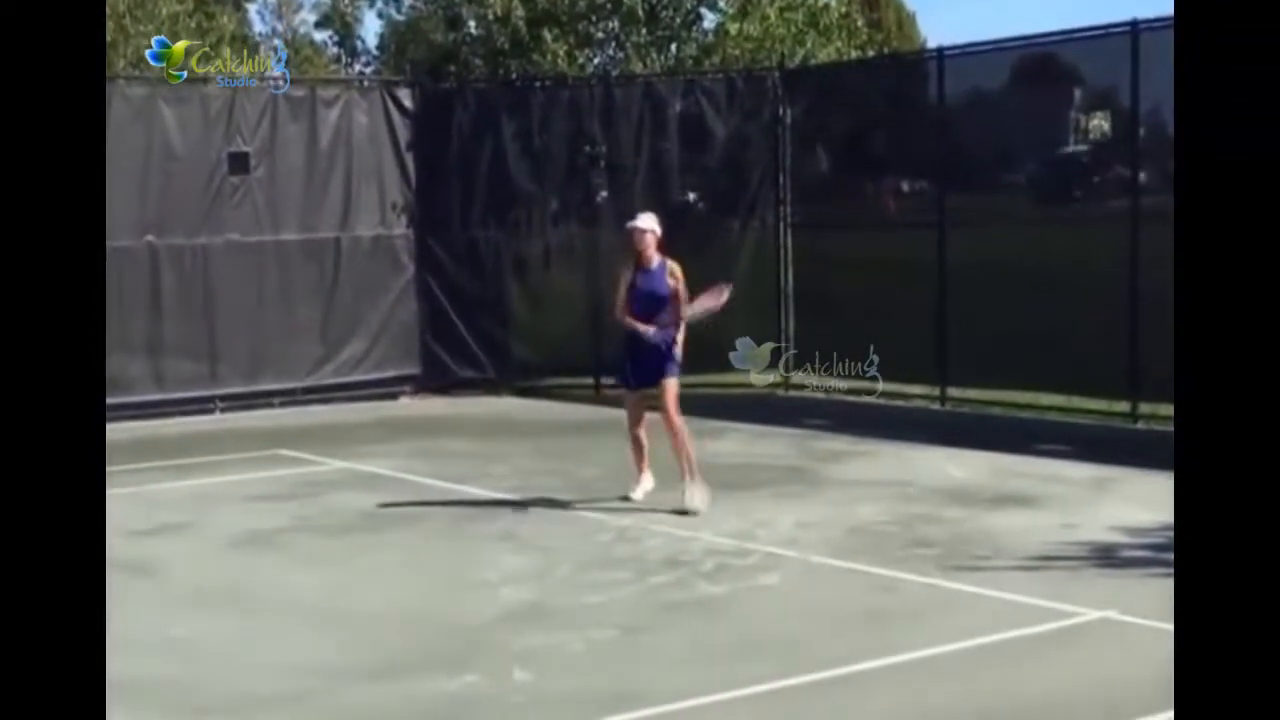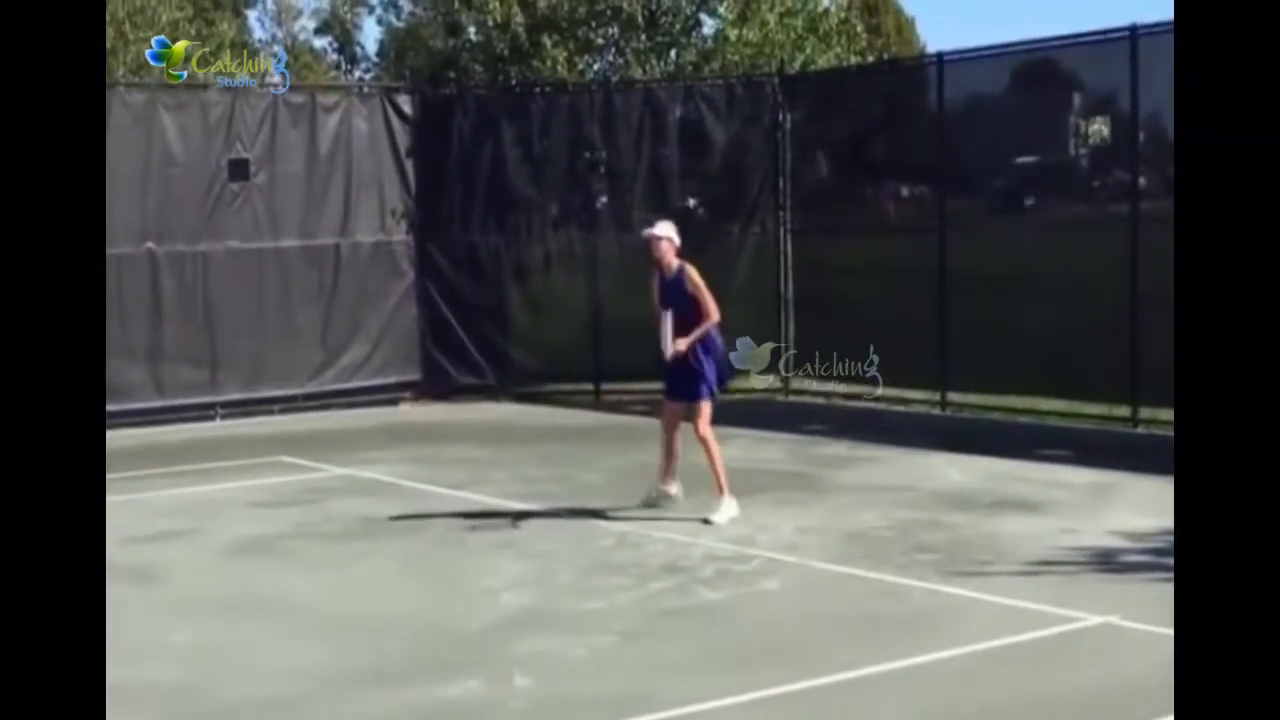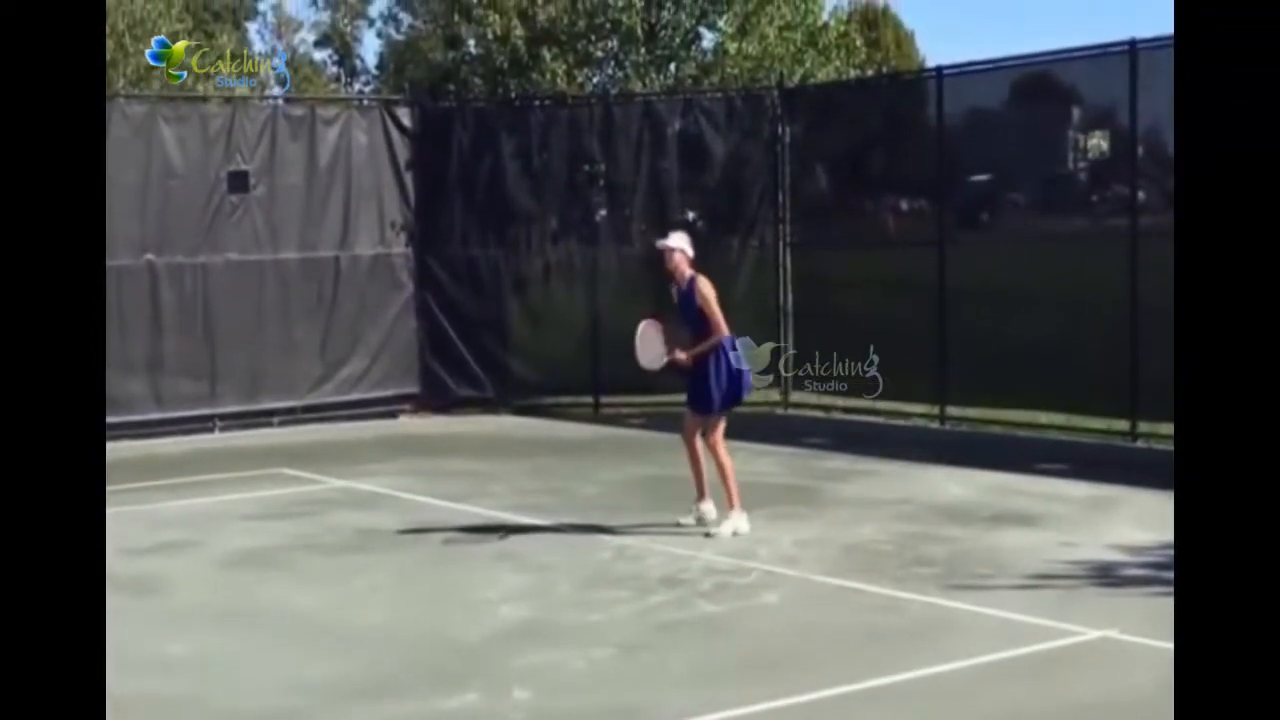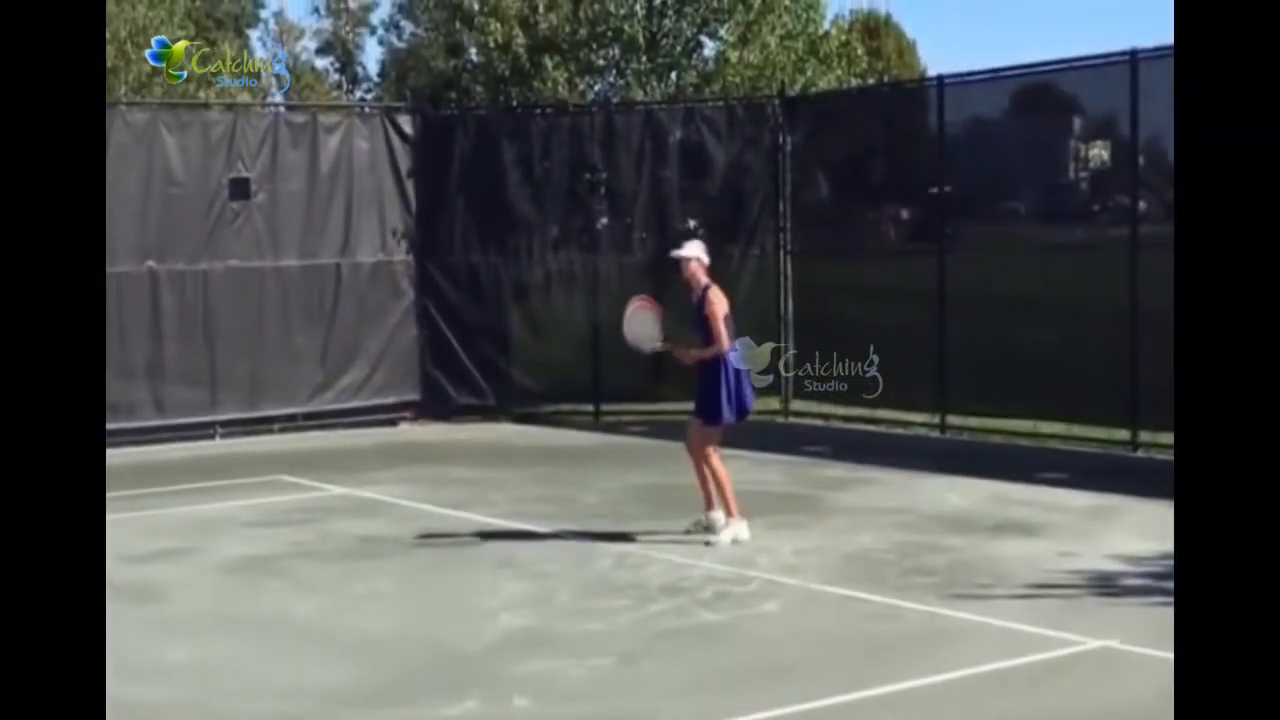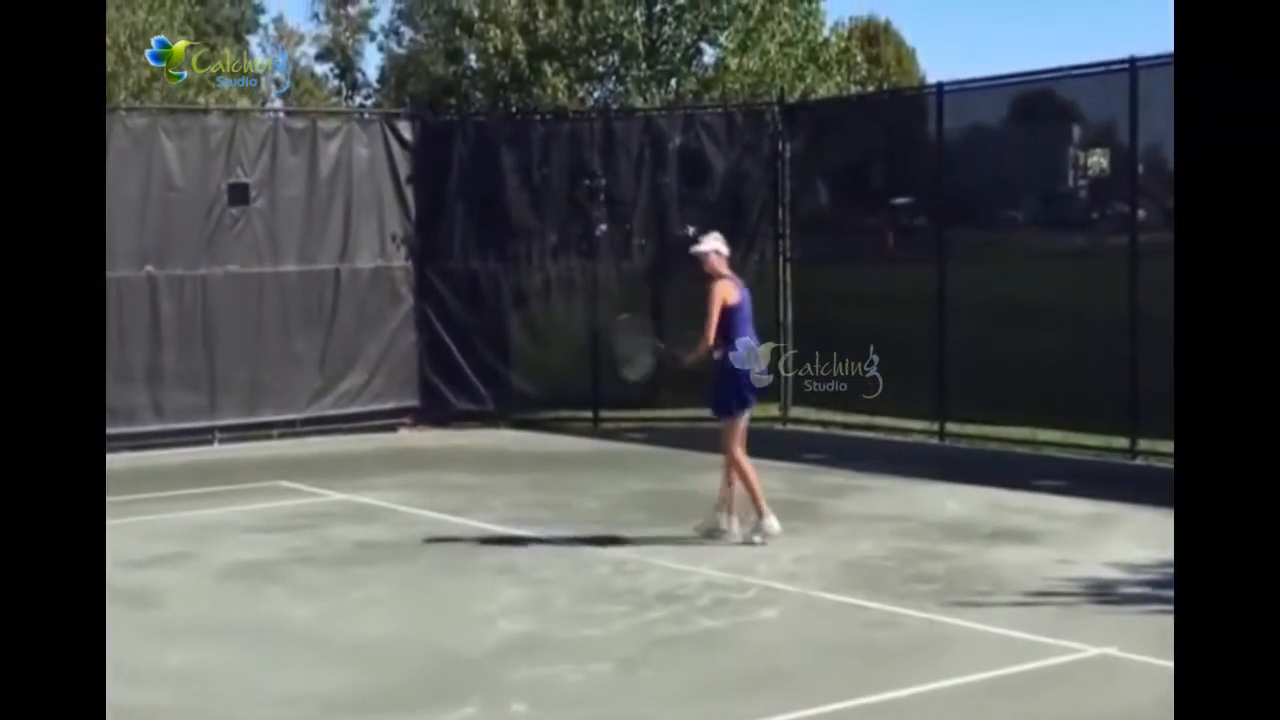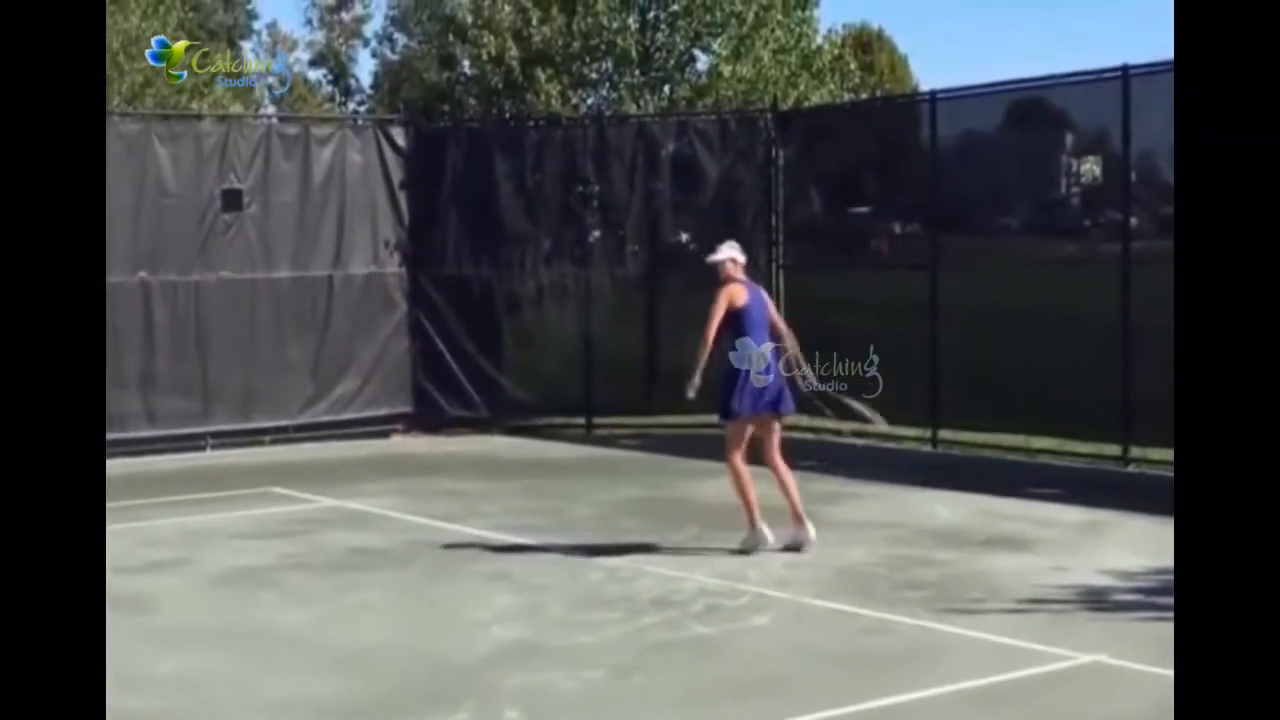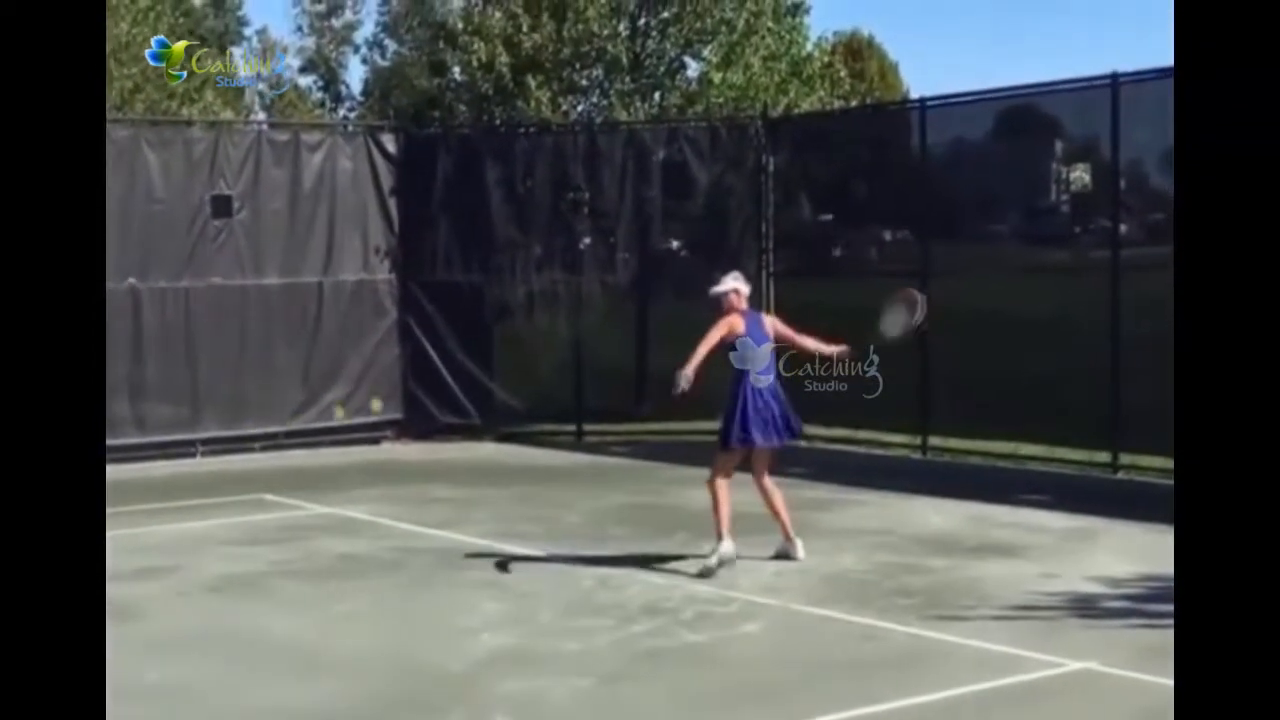
dt=0.3s
person 1, frame 1
left shoulder: (671, 269)
right shoulder: (629, 270)
left elbow: (683, 309)
right elbow: (619, 311)
left wrist: (679, 338)
right wrist: (640, 328)
left hip: (664, 346)
right hip: (637, 346)
left knee: (669, 411)
right knee: (635, 419)
left ankle: (692, 481)
right ankle: (644, 475)
person 1, frame 2
left shoulder: (689, 274)
right shoulder: (657, 279)
left elbow: (713, 316)
left wrist: (688, 341)
right wrist: (669, 344)
left hip: (702, 353)
right hip: (678, 357)
left knee: (702, 430)
right knee: (669, 425)
left ankle: (727, 500)
right ankle: (668, 484)
person 1, frame 3
left shoulder: (700, 285)
right shoulder: (676, 288)
left elbow: (722, 331)
left wrist: (693, 353)
right wrist: (684, 353)
left hip: (719, 364)
right hip: (702, 365)
left knee: (714, 441)
right knee: (689, 436)
left ankle: (737, 515)
right ankle: (704, 505)
person 1, frame 4
left shoulder: (712, 296)
right shoulder: (696, 295)
left elbow: (723, 345)
left wrist: (694, 355)
right wrist: (692, 354)
left hip: (724, 374)
right hip: (712, 374)
left knee: (708, 452)
right knee: (693, 445)
left ankle: (736, 523)
right ankle: (713, 513)
person 1, frame 5
left shoulder: (719, 286)
right shoulder: (736, 284)
left elbow: (709, 337)
left wrist: (694, 356)
right wrist: (719, 352)
left hip: (736, 367)
right hip: (747, 364)
left knee: (733, 448)
right knee: (732, 445)
left ankle: (765, 517)
right ankle: (723, 516)
person 1, frame 6
left shoulder: (728, 290)
right shoulder: (760, 292)
left elbow: (709, 335)
right elbow: (784, 332)
left wrist: (697, 375)
left hip: (746, 371)
right hip: (769, 371)
left knee: (734, 456)
right knee: (773, 458)
left ankle: (757, 527)
right ankle: (802, 525)
person 1, frame 7
left shoulder: (730, 321)
right shoulder: (766, 320)
left elbow: (707, 341)
right elbow: (800, 340)
left wrist: (689, 367)
right wrist: (833, 349)
left hip: (748, 400)
right hip: (771, 401)
left knee: (718, 479)
right knee: (762, 477)
left ankle: (723, 542)
right ankle: (792, 541)
